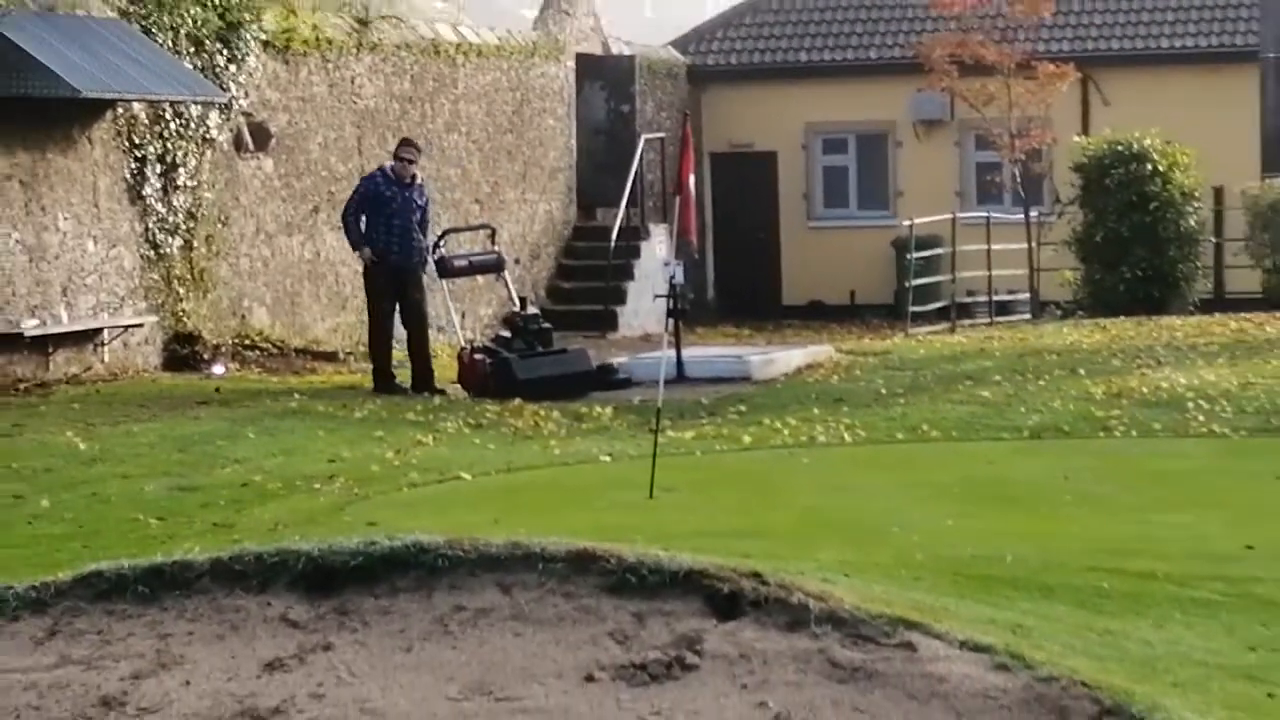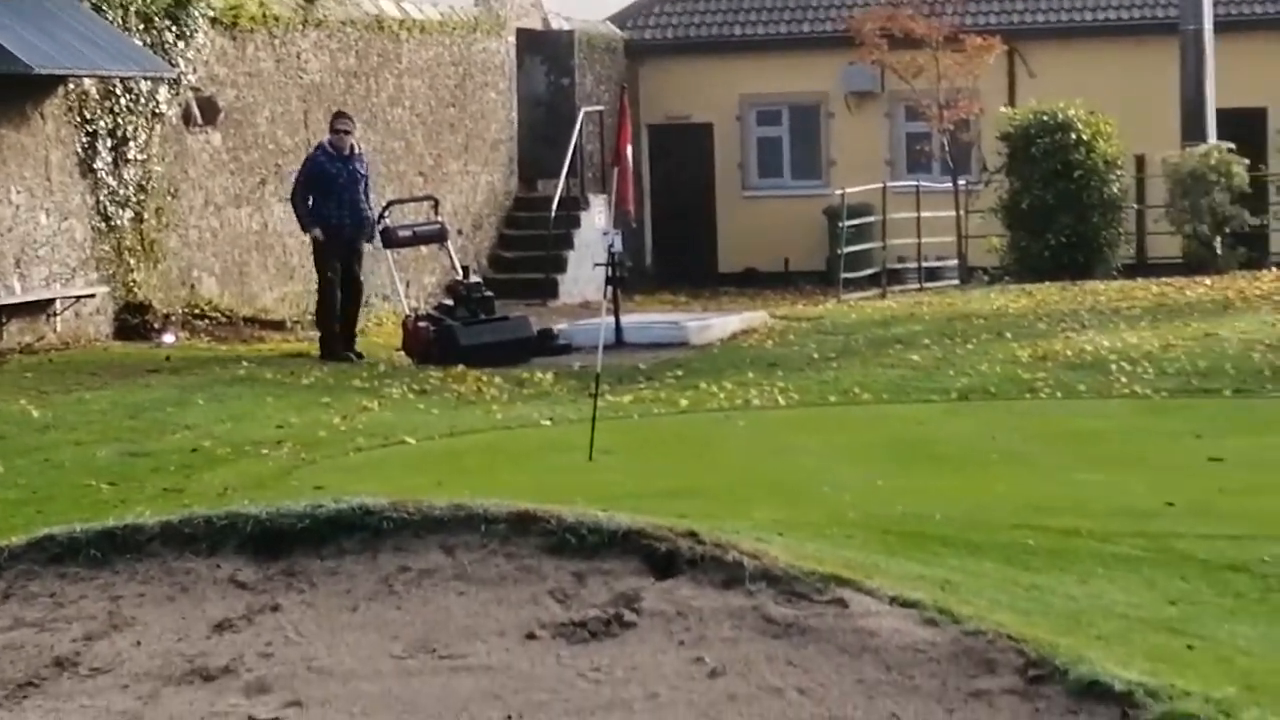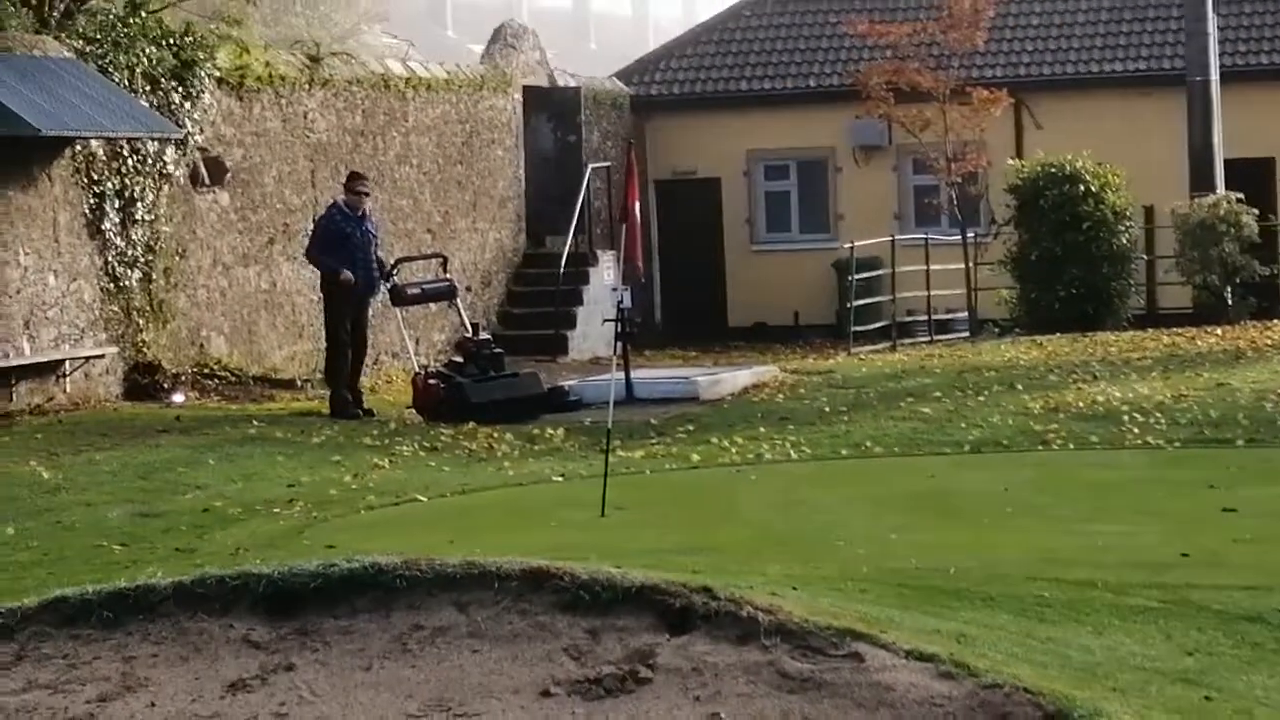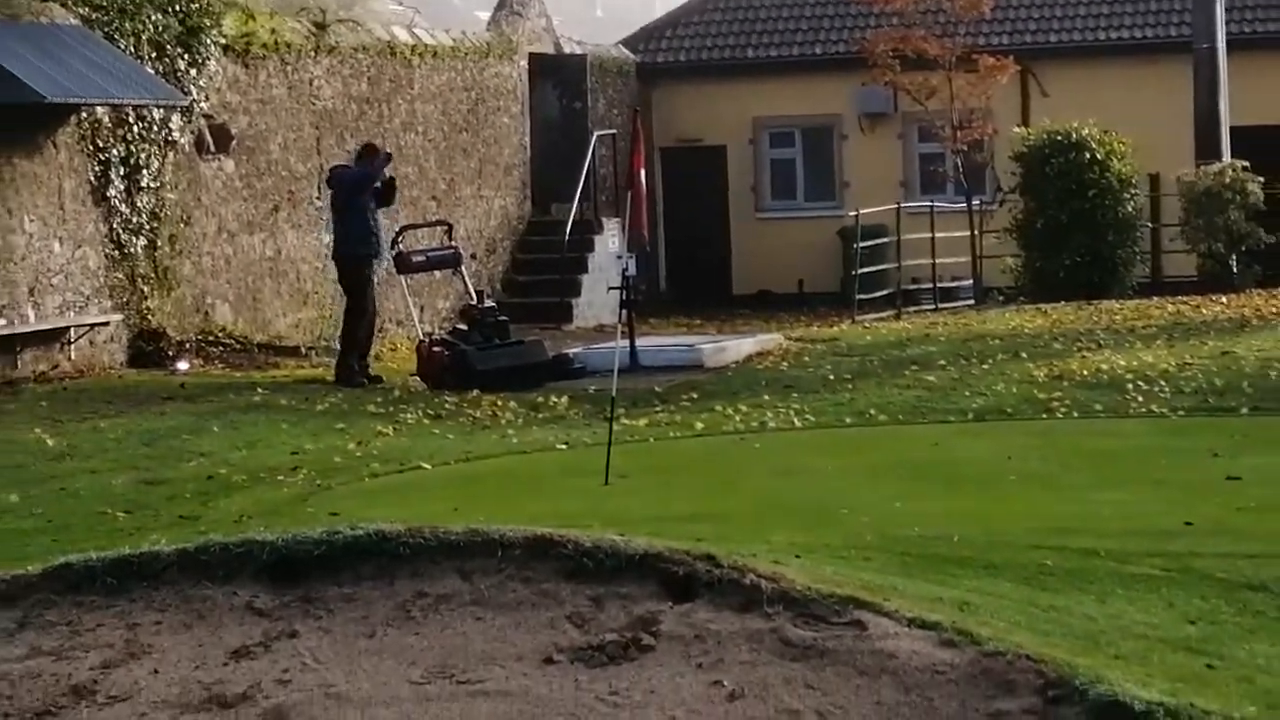
dt=0.5s
person 1, frame 1
left shoulder: (420, 190)
right shoulder: (374, 182)
right elbow: (350, 214)
left wrist: (422, 259)
right wrist: (360, 245)
left hip: (411, 265)
right hip: (380, 263)
left knee: (418, 321)
right knee: (382, 321)
left ankle: (423, 380)
right ankle: (383, 378)
person 1, frame 2
left shoulder: (360, 160)
right shoulder: (317, 160)
right elbow: (299, 196)
left wrist: (369, 224)
right wrist: (310, 226)
left hip: (354, 235)
right hip: (328, 235)
left knee: (353, 287)
right knee: (330, 288)
left ankle: (346, 340)
right ankle: (331, 345)
person 1, frame 3
left shoulder: (368, 220)
right shoulder: (331, 219)
right elbow: (313, 253)
left wrist: (383, 270)
right wrist: (336, 271)
left hip: (363, 293)
right hip: (339, 293)
left knee: (359, 346)
right knee: (339, 346)
left ankle: (353, 398)
right ankle: (339, 402)
person 1, frame 4
left shoulder: (361, 185)
right shoulder: (346, 179)
left elbow: (384, 199)
right elbow: (367, 176)
left wrist: (387, 180)
right wrist: (382, 162)
left hip: (360, 255)
right hip: (353, 255)
left knee: (366, 311)
right knee: (359, 311)
left ankle: (359, 367)
right ankle: (346, 369)
